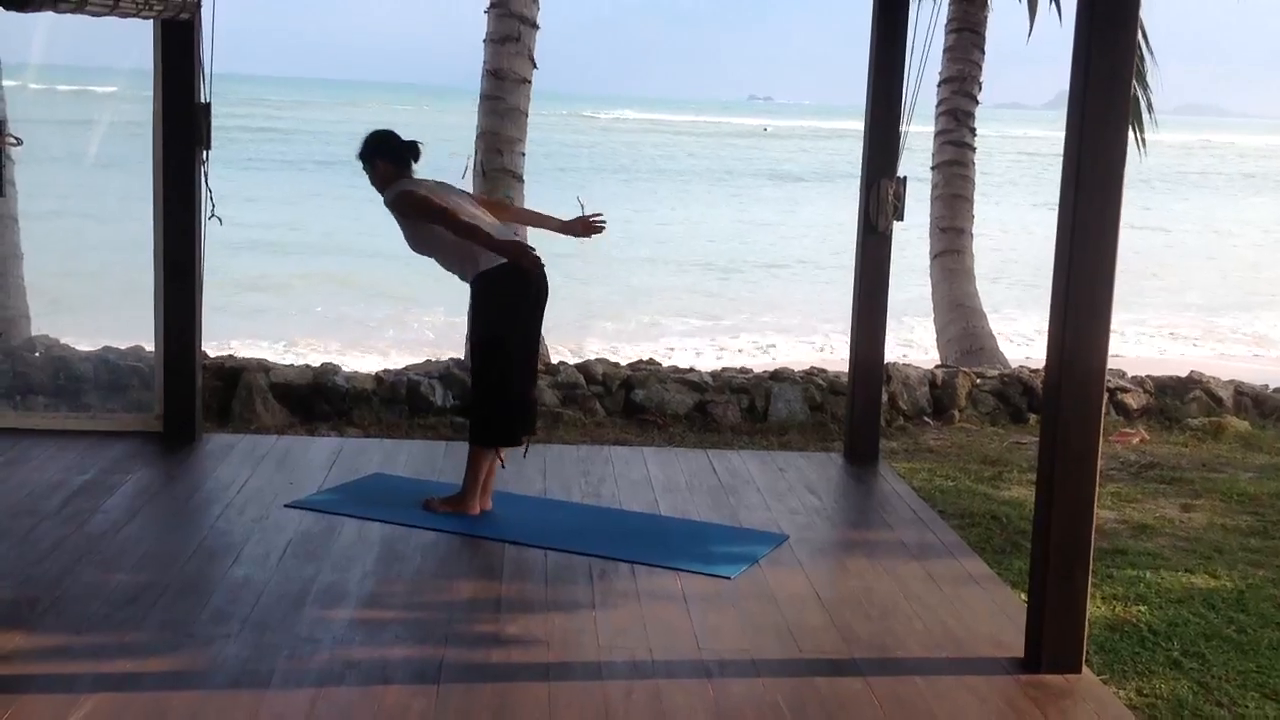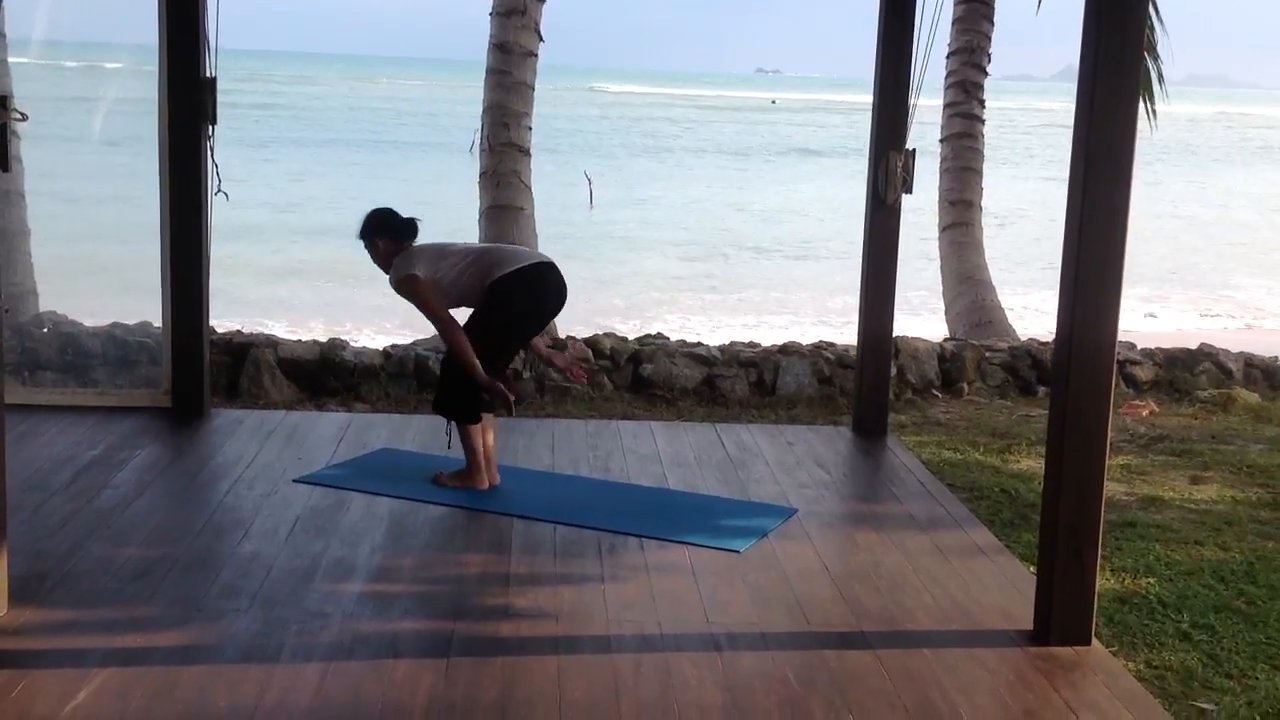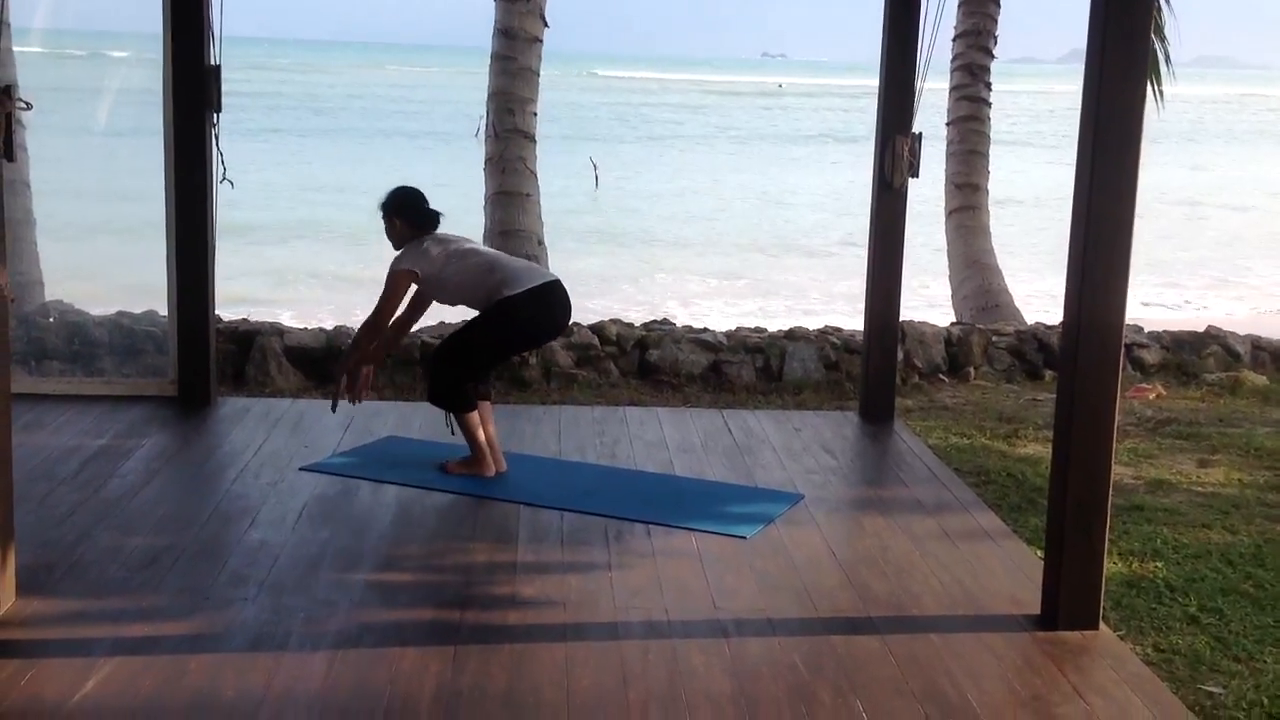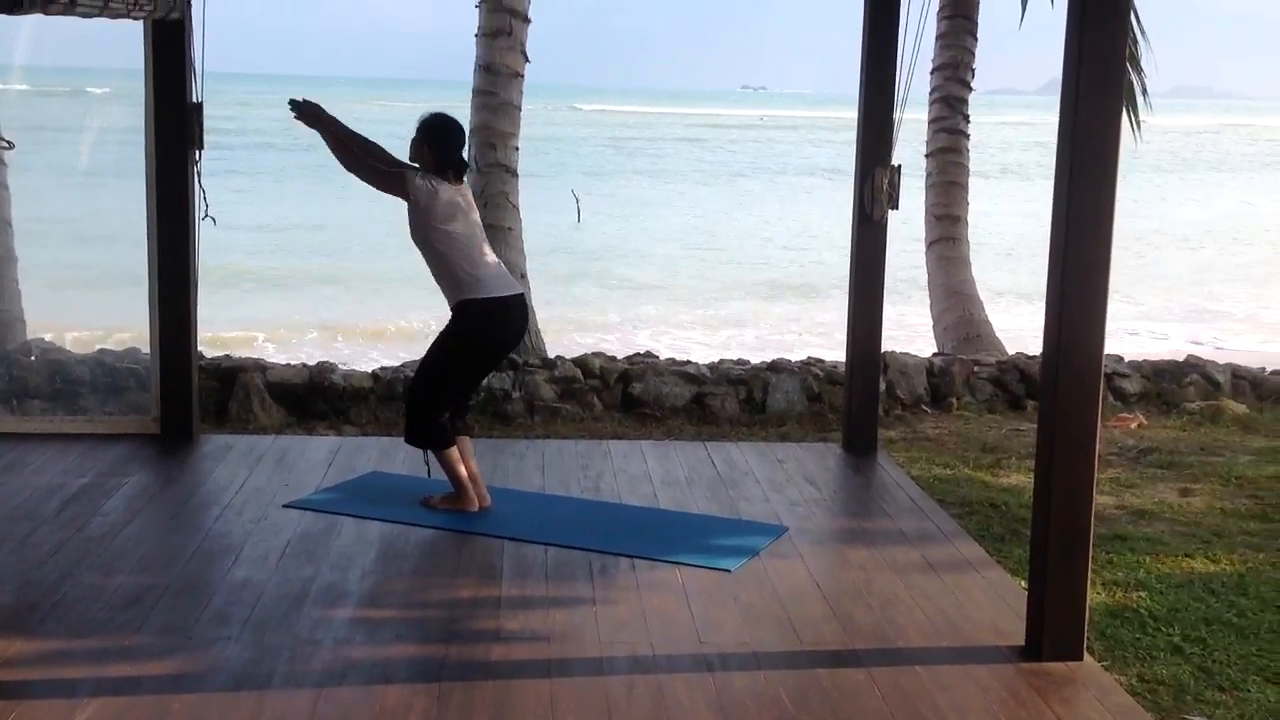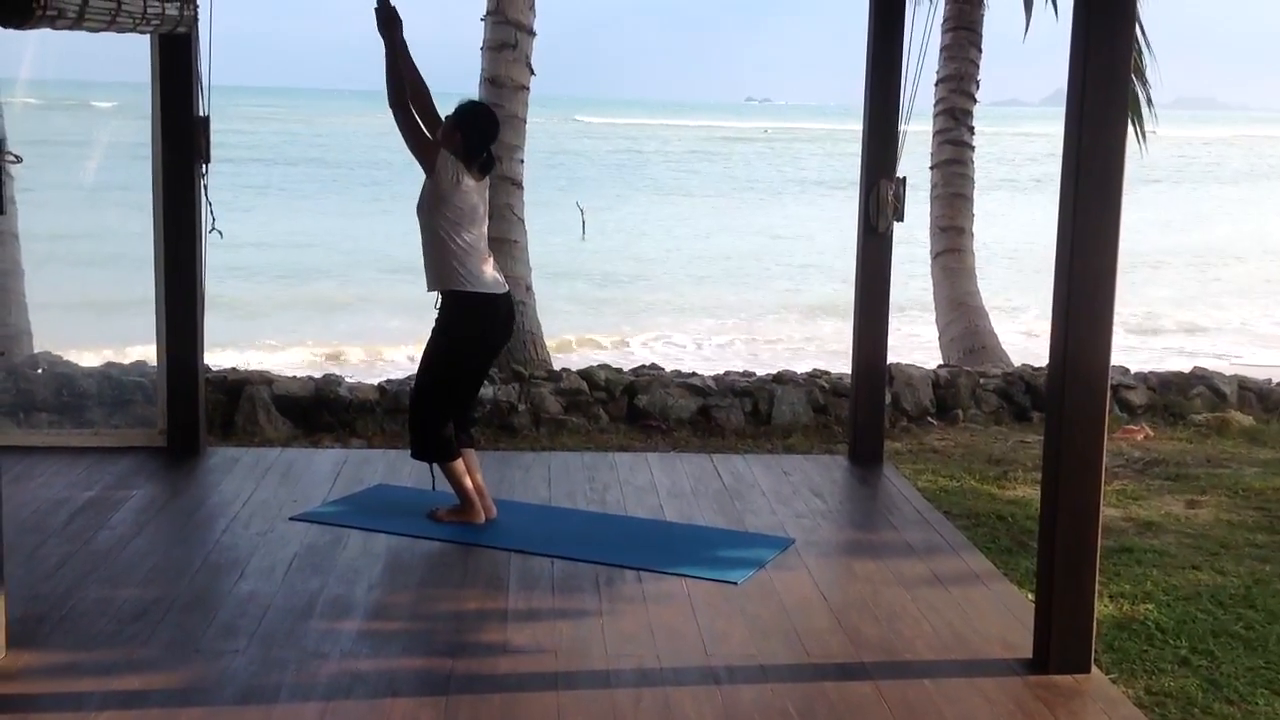
dt=0.7s
person 1, frame 1
left shoulder: (398, 195)
right shoulder: (434, 188)
left elbow: (451, 222)
right elbow: (502, 208)
left wrist: (500, 248)
right wrist: (565, 227)
left hip: (500, 282)
right hip: (528, 275)
left knee: (492, 391)
right knee: (509, 386)
left ankle: (469, 497)
right ankle: (482, 493)
person 1, frame 2
left shoulder: (403, 273)
right shoulder: (429, 255)
left elbow: (449, 329)
left wrist: (484, 380)
right wrist: (546, 354)
left hip: (522, 286)
right hip: (548, 279)
left knee: (459, 373)
right knee: (475, 368)
left ankle: (475, 473)
right ankle: (488, 468)
person 1, frame 3
left shoulder: (409, 259)
right shoulder: (440, 247)
left elbow: (378, 322)
right elbow: (408, 318)
left wrist: (345, 367)
right wrist: (368, 362)
left hip: (527, 305)
right hip: (553, 298)
left knee: (445, 366)
right knee: (466, 361)
left ankle: (481, 461)
right ankle: (493, 455)
person 1, frame 4
left shoulder: (423, 189)
right shoulder: (453, 184)
left elbow: (359, 165)
right elbow: (385, 160)
left wrist: (322, 126)
right wrist: (331, 125)
left hip: (483, 314)
right hip: (510, 308)
left knee: (425, 400)
right knee: (447, 397)
left ankle: (465, 495)
right ankle: (476, 489)
person 1, frame 5
left shoulder: (445, 172)
right shoulder: (476, 173)
left elbow: (403, 110)
right elbow: (424, 108)
right wrist: (398, 43)
left hip: (468, 310)
right hip: (495, 307)
left knee: (428, 410)
right knee: (452, 407)
left ankle: (470, 505)
right ankle: (480, 499)
